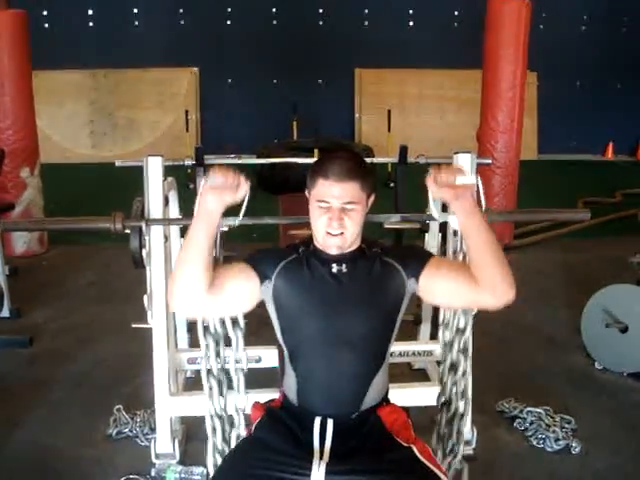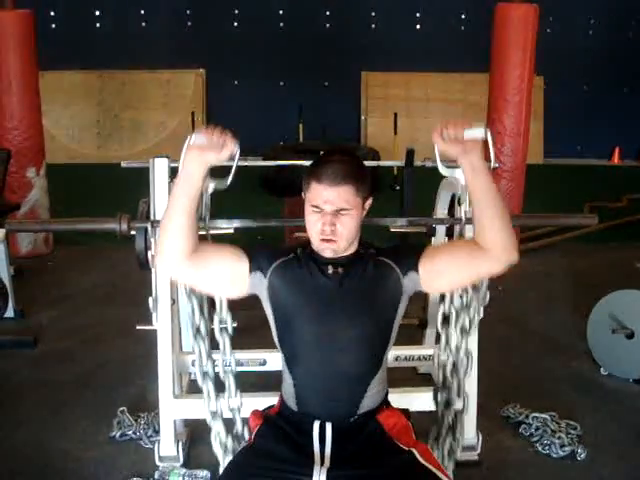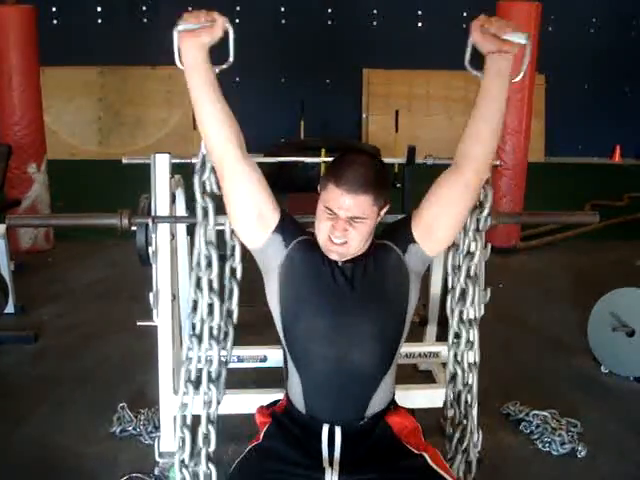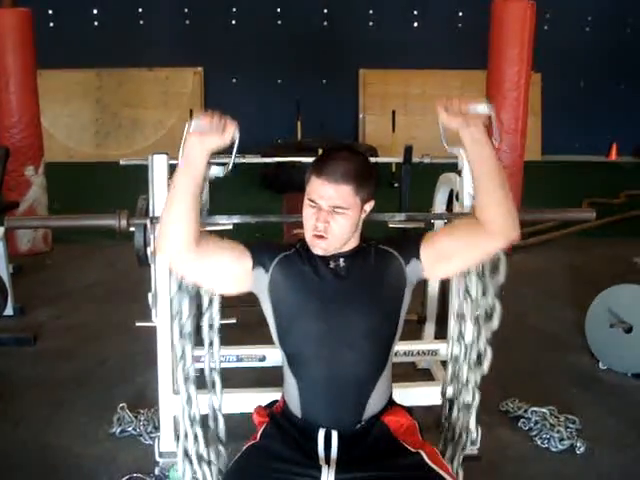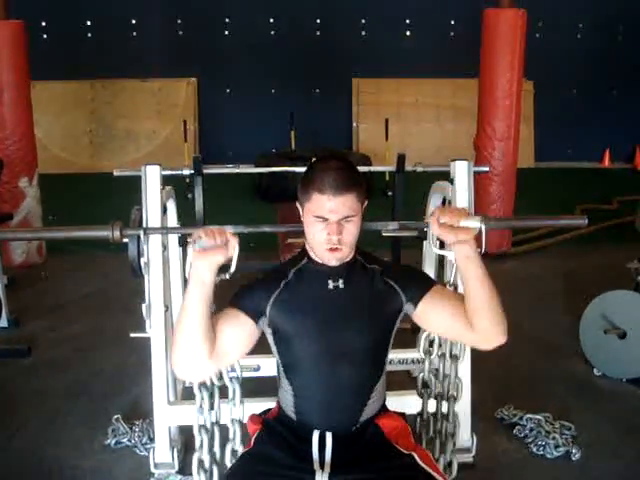
dt=1s
person 1, frame 1
left shoulder: (399, 267)
right shoulder: (275, 267)
left elbow: (497, 292)
right elbow: (188, 301)
left wrist: (464, 206)
right wrist: (210, 208)
left hip: (371, 431)
right hip: (288, 430)
person 1, frame 2
left shoulder: (396, 270)
right shoulder: (274, 269)
left elbow: (497, 254)
right elbow: (175, 259)
left wrist: (472, 161)
right wrist: (195, 164)
left hip: (372, 439)
right hip: (287, 436)
person 1, frame 3
left shoulder: (402, 256)
right shoulder: (283, 250)
left elbow: (469, 169)
right elbow: (232, 160)
left wrist: (498, 60)
right wrist: (197, 52)
left hip: (380, 438)
right hip: (292, 439)
person 1, frame 4
left shoulder: (398, 262)
right shoulder: (271, 265)
left elbow: (498, 230)
right elbow: (178, 252)
left wrist: (474, 133)
right wrist: (195, 151)
left hip: (378, 438)
right hip: (290, 439)
person 1, frame 5
left shoulder: (394, 282)
right shoulder: (270, 289)
left elbow: (489, 334)
right elbow: (191, 365)
left wrist: (466, 252)
right wrist: (201, 271)
left hip: (371, 440)
right hip: (287, 441)
